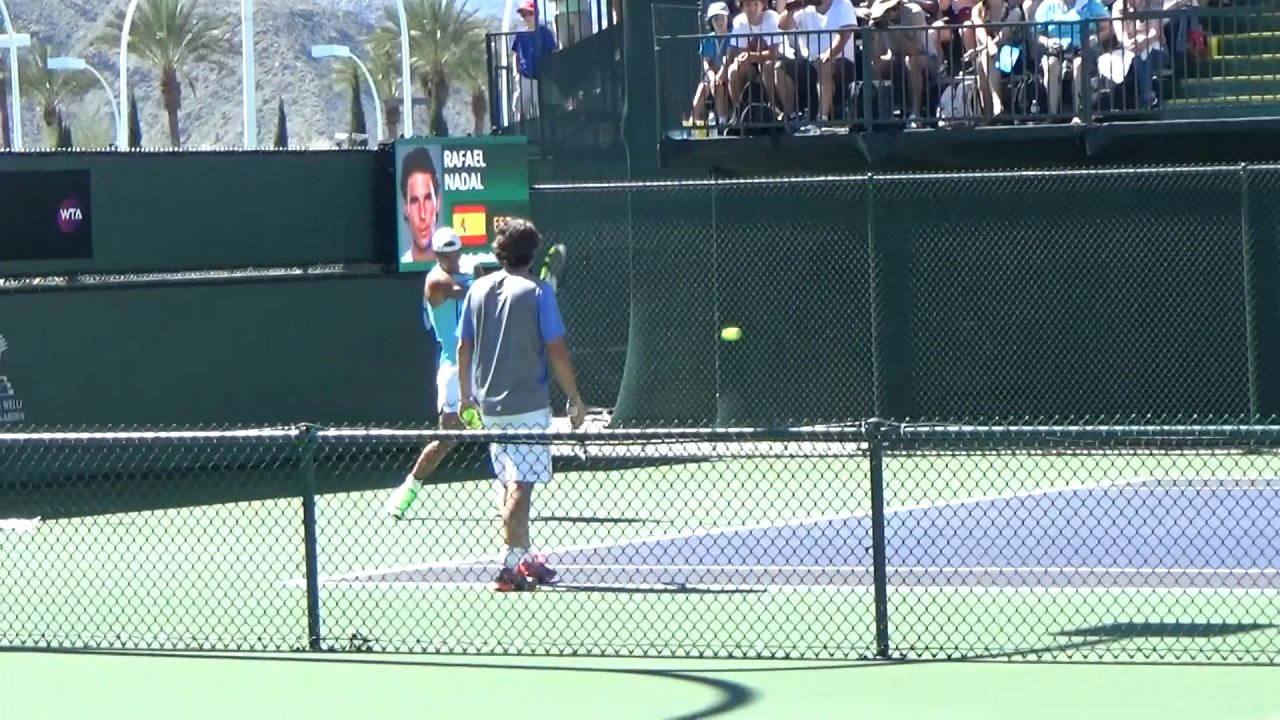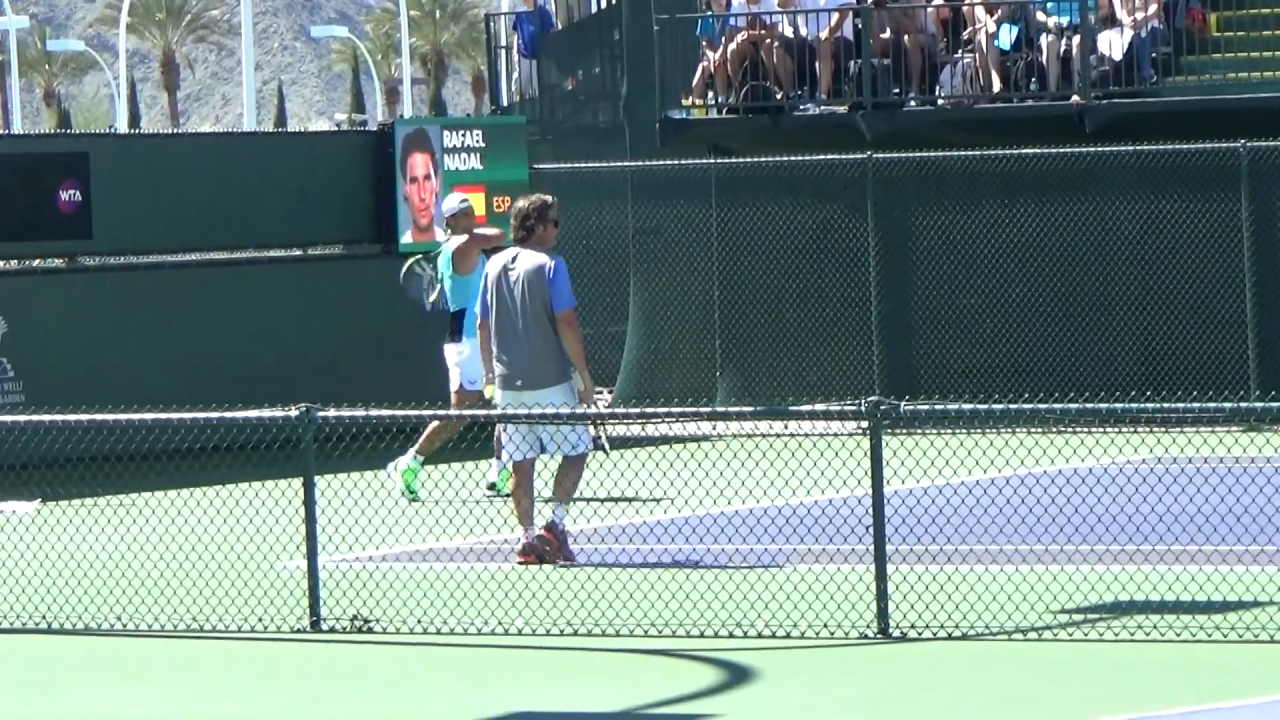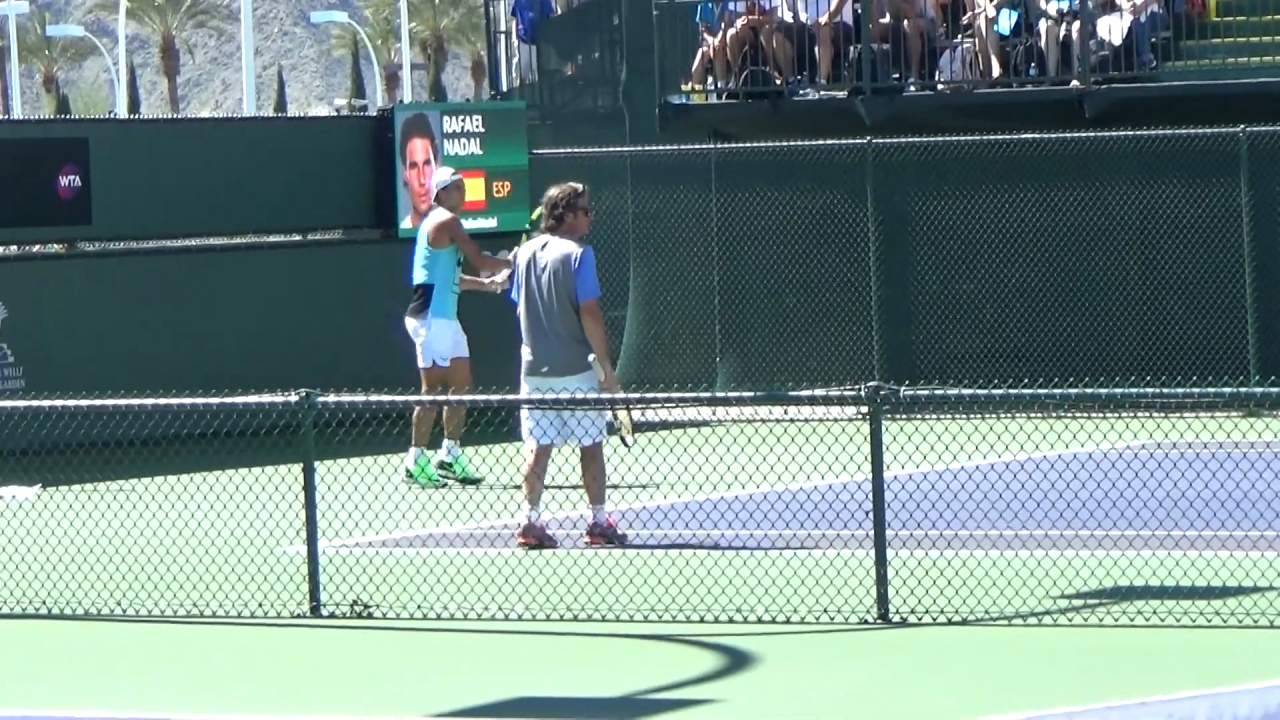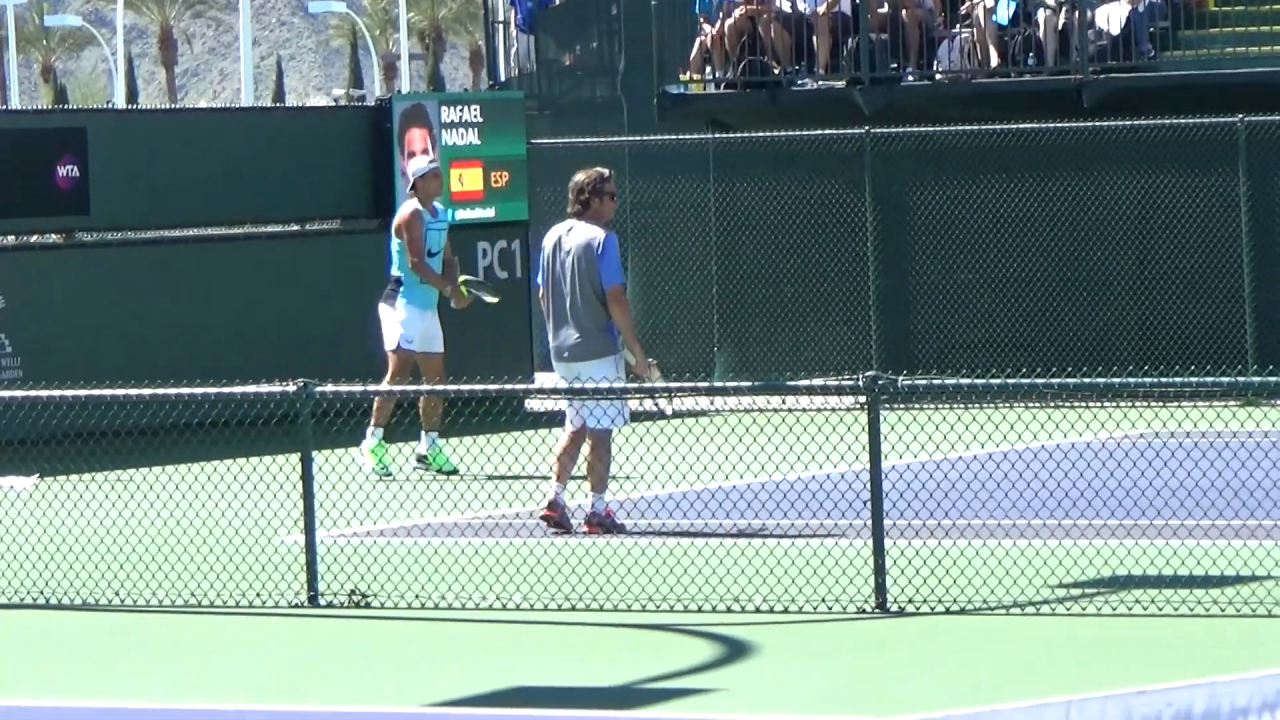
dt=0.4s
person 1, frame 1
left shoulder: (477, 289)
right shoulder: (538, 292)
left elbow: (464, 348)
right elbow: (556, 351)
left wrist: (466, 395)
right wrist: (575, 399)
left hip: (491, 406)
right hip: (528, 406)
left knee: (513, 484)
right knee: (521, 487)
left ankle: (525, 559)
right ankle: (509, 568)
person 1, frame 2
left shoulder: (494, 265)
right shoulder: (551, 265)
left elbow: (483, 326)
right elbow: (566, 323)
left wrist: (490, 370)
right wrist: (584, 374)
left hip: (509, 384)
right hip: (551, 382)
left knee: (521, 464)
right knee: (576, 453)
left ankle: (528, 540)
right ankle: (555, 524)
person 1, frame 3
left shoulder: (525, 252)
right shoulder: (578, 254)
right elbow: (590, 314)
right wrist: (607, 365)
left hip: (534, 368)
right hip: (576, 369)
left knee: (538, 446)
right knee: (590, 445)
left ankle: (531, 522)
right ankle: (599, 523)
person 1, frame 4
left shoulder: (552, 237)
right shoulder: (602, 240)
left elbow: (543, 295)
right elbow: (616, 300)
right wrist: (636, 349)
left hip: (563, 350)
right hip: (597, 351)
left knee: (575, 428)
right knee: (600, 432)
left ankle: (555, 499)
right ankle: (597, 512)
person 2, frame 1
left shoulder: (465, 275)
right shoulder: (436, 280)
right elbow: (466, 297)
right hip: (457, 366)
right knee: (448, 436)
right ankle: (407, 490)
person 2, frame 2
left shoulder: (462, 248)
right shoulder: (464, 245)
right elbow: (503, 237)
right wrist: (476, 234)
left hip: (481, 341)
right hip: (469, 344)
left ankle: (501, 477)
right ankle: (409, 463)
person 2, frame 3
left shoulder: (446, 223)
right shoulder: (445, 221)
right elbow: (478, 257)
left wrist: (488, 283)
right wrist: (513, 264)
left hip: (447, 318)
right hip: (431, 318)
left knee: (462, 385)
right knee: (433, 390)
left ankle: (450, 457)
right ankle: (417, 461)
person 2, frame 4
left shoulder: (441, 213)
right shoulder: (411, 214)
left elbow: (447, 259)
right elbow: (416, 263)
left wrist: (456, 288)
right wrist: (448, 288)
left hip: (427, 307)
right hip: (403, 304)
left knee: (435, 378)
right knee: (398, 374)
left ankle: (428, 450)
right ankle: (373, 443)
